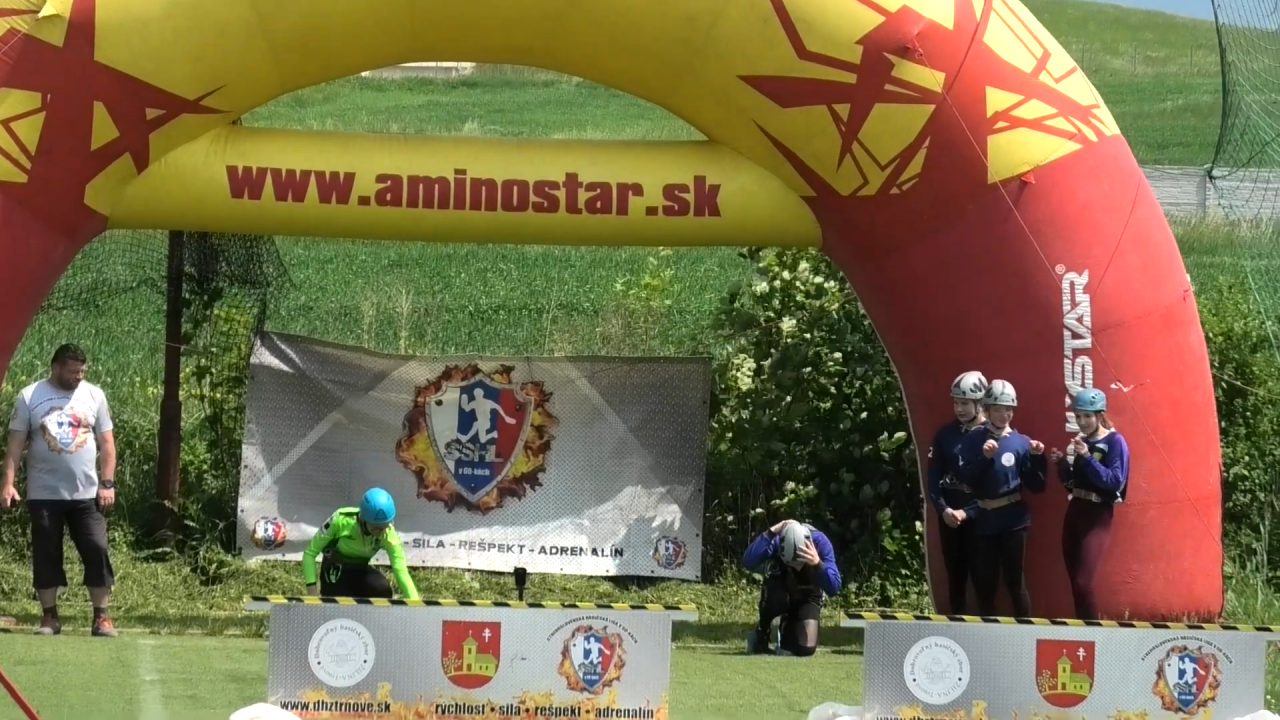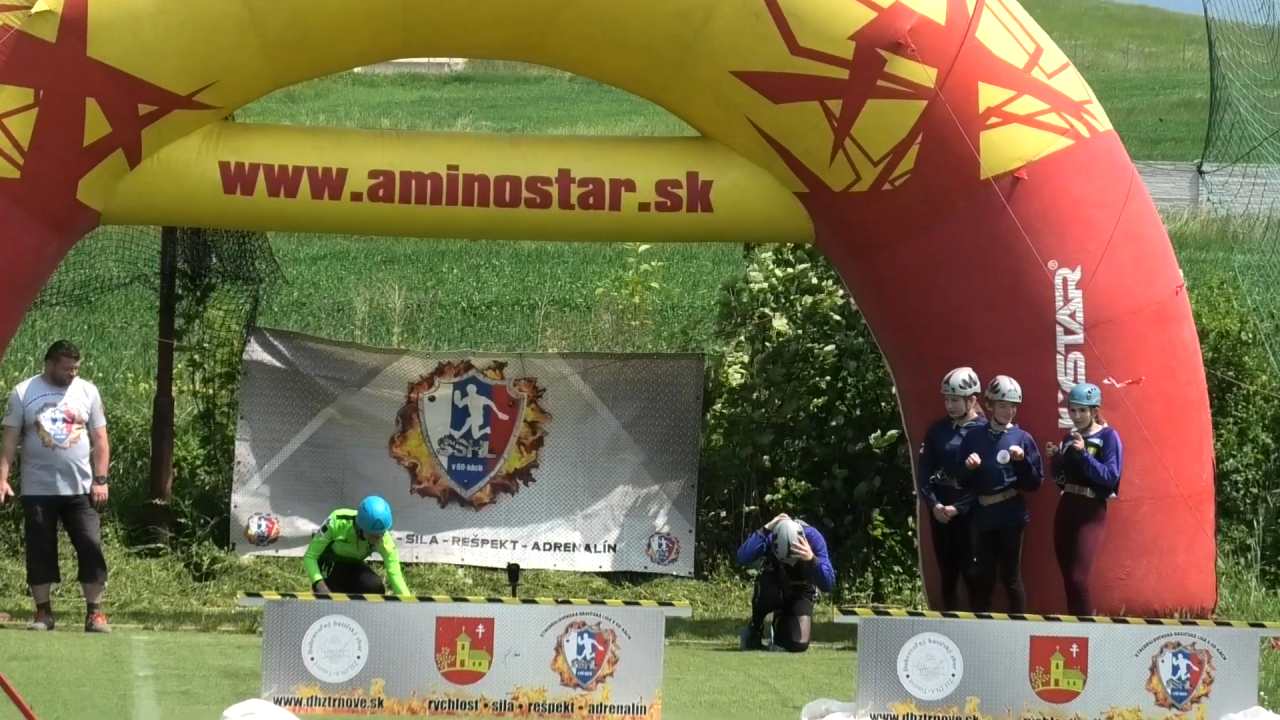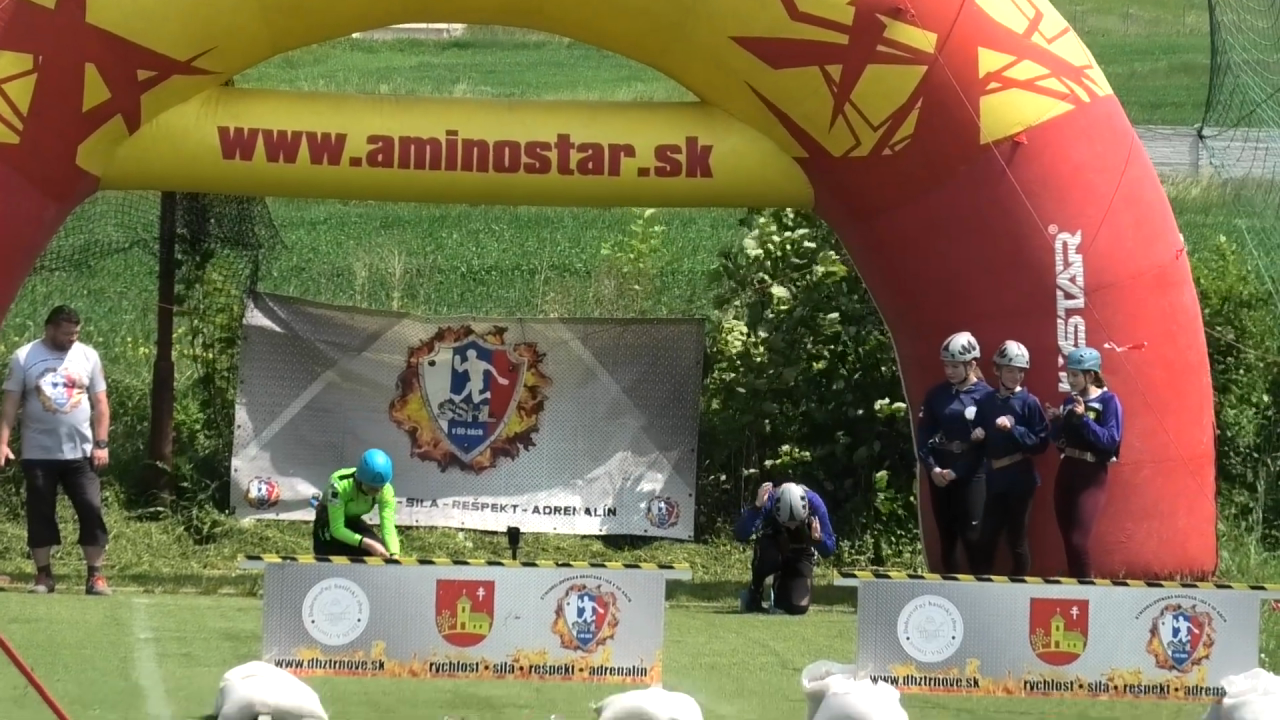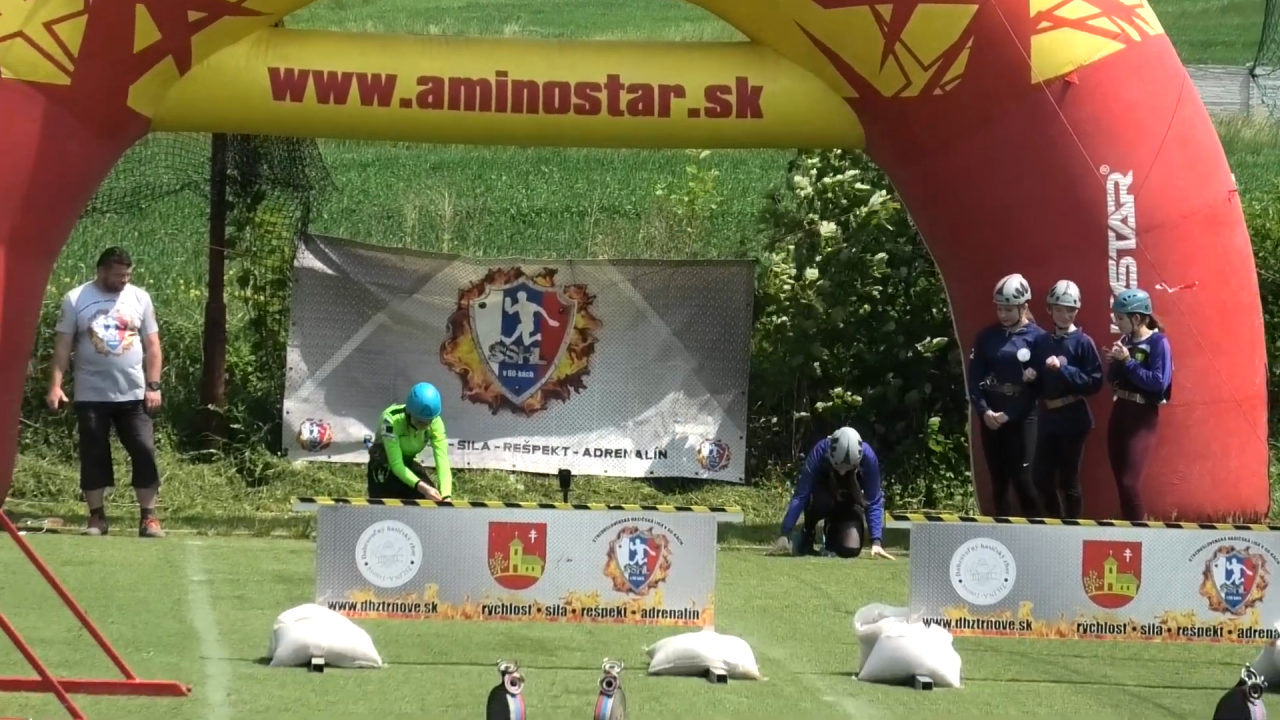
dt=0.3s
person 1, frame 1
left shoulder: (94, 395)
right shoulder: (29, 396)
left elbow: (107, 442)
left wrist: (107, 483)
left hip: (87, 493)
right hip: (44, 494)
left knee: (97, 552)
right knee: (46, 555)
left ankle: (101, 616)
right ankle: (49, 617)
person 1, frame 2
left shoulder: (87, 391)
left elbow: (99, 438)
left wrist: (101, 480)
left hip: (80, 489)
right hip: (37, 490)
left knee: (91, 547)
right knee: (39, 551)
left ankle: (95, 612)
right ankle: (43, 612)
person 1, frame 3
left shoulder: (88, 356)
right shoulder: (23, 357)
left elbow: (100, 403)
left wrist: (101, 444)
left hip: (80, 452)
right hip: (38, 454)
left knee: (91, 511)
right knee: (39, 514)
left ankle: (95, 575)
right ankle: (43, 575)
person 1, frame 4
left shoulder: (140, 297)
right shoulder: (75, 299)
left elbow: (152, 345)
right elbow: (63, 346)
left wrist: (153, 386)
right wrist: (55, 385)
left hip: (133, 395)
right hip: (90, 396)
left knee: (144, 453)
right knee: (93, 456)
left ankle: (148, 517)
right ankle: (96, 517)
person 2, frame 1
right shoulder: (945, 434)
right elbow: (933, 477)
left wrist: (967, 512)
right wrist: (943, 509)
right hip: (948, 514)
right knee: (955, 576)
person 2, frame 2
right shoulder: (937, 430)
right elbow: (924, 471)
left wrist: (957, 508)
right wrist: (933, 504)
left hip: (971, 510)
right hip: (940, 509)
left knee: (971, 572)
right knee: (947, 573)
person 2, frame 3
left shoulder: (986, 395)
right shoulder: (936, 394)
right elbow: (922, 435)
left wrist: (955, 472)
right wrist: (931, 468)
left hip: (970, 474)
right hip: (939, 473)
left knee: (970, 536)
right knee: (946, 536)
person 2, frame 4
left shoulder: (1037, 337)
right shoulder: (987, 335)
right elbow: (973, 377)
left wrist: (1008, 414)
right wrist: (983, 410)
left hip: (1021, 415)
right hip: (990, 413)
left knee: (1020, 477)
right knee: (998, 478)
person 3, frame 1
left shoulder: (1022, 442)
right shoulder: (974, 440)
left elbow: (1037, 485)
right elbow: (967, 478)
left wrist: (1038, 458)
right wrist: (985, 458)
left hip: (1013, 518)
right hip: (984, 519)
left knee: (1015, 580)
right knee: (984, 580)
person 3, frame 2
left shoulder: (1022, 439)
right shoulder: (974, 437)
left elbow: (1035, 482)
right elbow: (963, 481)
left wrist: (1021, 460)
right wrist: (968, 468)
left hip: (1011, 514)
right hip: (983, 514)
left knee: (1011, 576)
right knee: (982, 576)
person 3, frame 3
left shoulder: (1029, 402)
right shoulder: (986, 402)
left elbow: (1041, 444)
right elbow: (979, 443)
left wrist: (1012, 430)
right wrist: (977, 438)
left hip: (1020, 478)
right hip: (994, 477)
left knee: (1017, 539)
right knee: (986, 538)
person 3, frame 4
left shoulder: (1083, 342)
right shoulder: (1042, 341)
left elbow: (1094, 383)
left wrist: (1062, 369)
right wrist: (1031, 378)
left hip: (1074, 419)
right hip: (1048, 417)
left knee: (1068, 480)
right knee: (1040, 476)
person 4, frame 1
left shoulder: (1115, 441)
right shoulder: (1082, 441)
left elbow: (1115, 481)
left wrist: (1088, 457)
right wrist: (1062, 463)
left hip: (1097, 515)
right hip: (1075, 511)
left knee: (1083, 582)
right knee: (1074, 582)
person 4, frame 2
left shoulder: (1108, 437)
right shoulder: (1070, 437)
left elbow: (1111, 476)
left wrist: (1083, 453)
right wrist: (1055, 458)
left hip: (1091, 511)
right hip: (1066, 507)
left knee: (1078, 578)
right knee: (1067, 577)
person 4, frame 3
left shoulder: (1108, 401)
right shoulder: (1069, 401)
left elbow: (1111, 441)
right elbow: (1059, 440)
left wrist: (1083, 417)
right wrist: (1055, 421)
left hip: (1092, 475)
right hip: (1066, 471)
left knee: (1078, 541)
right knee: (1068, 540)
person 4, frame 4
left shoulder: (1158, 342)
right shoulder: (1126, 341)
left elbow: (1159, 382)
left wrist: (1128, 361)
right wrist: (1115, 362)
left hip: (1142, 416)
right hip: (1119, 412)
left knee: (1129, 482)
right knee: (1120, 481)
